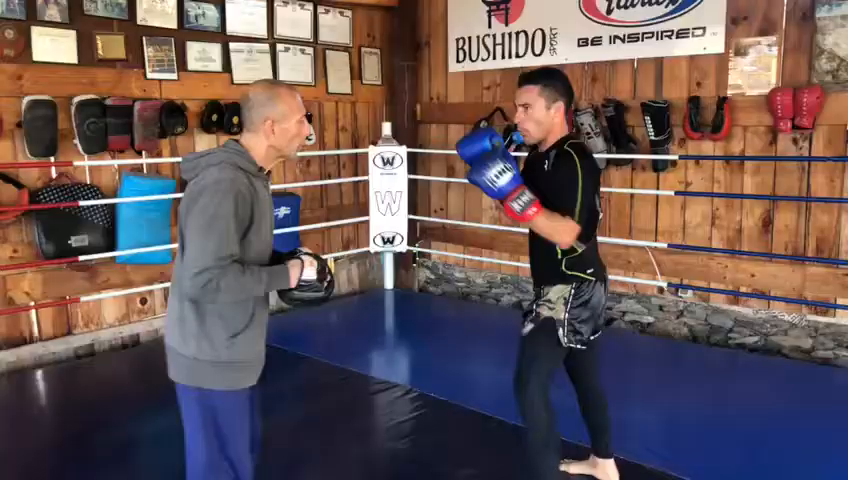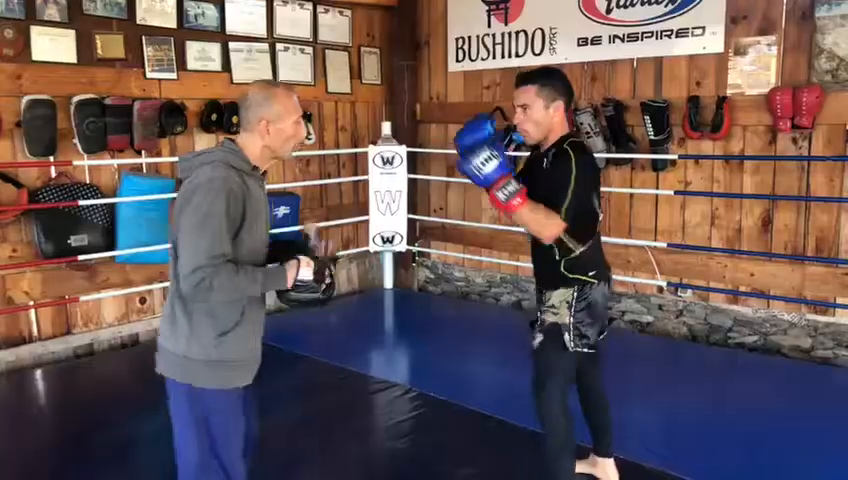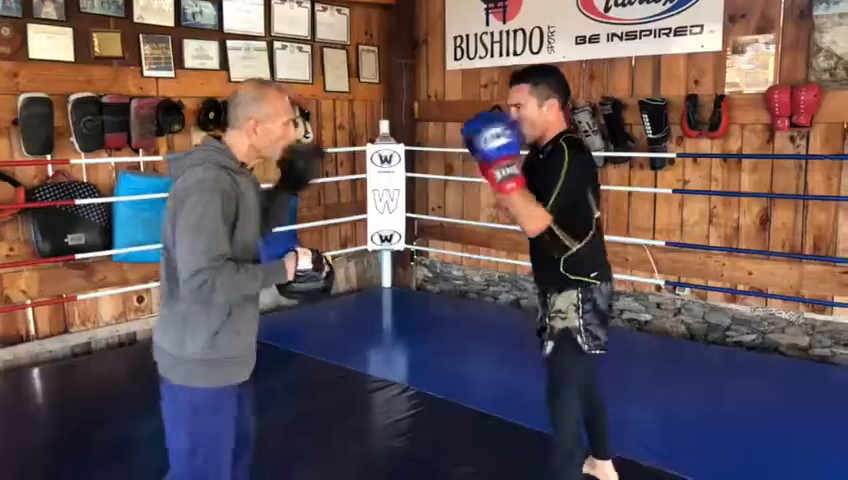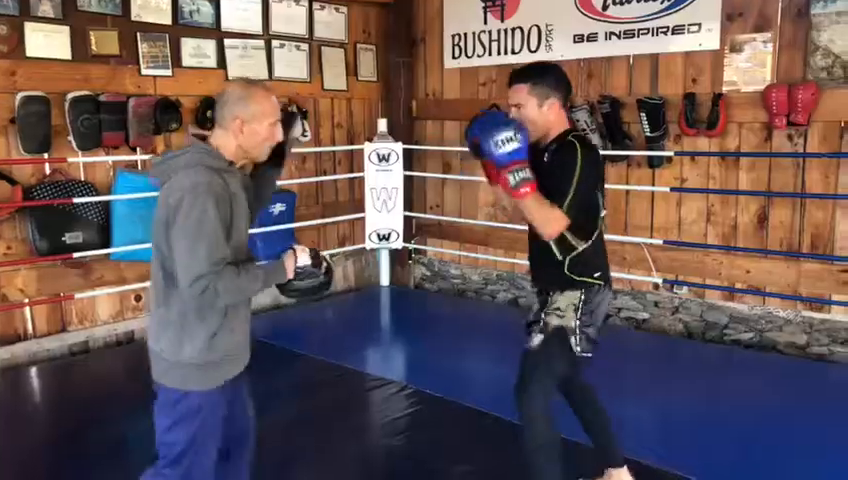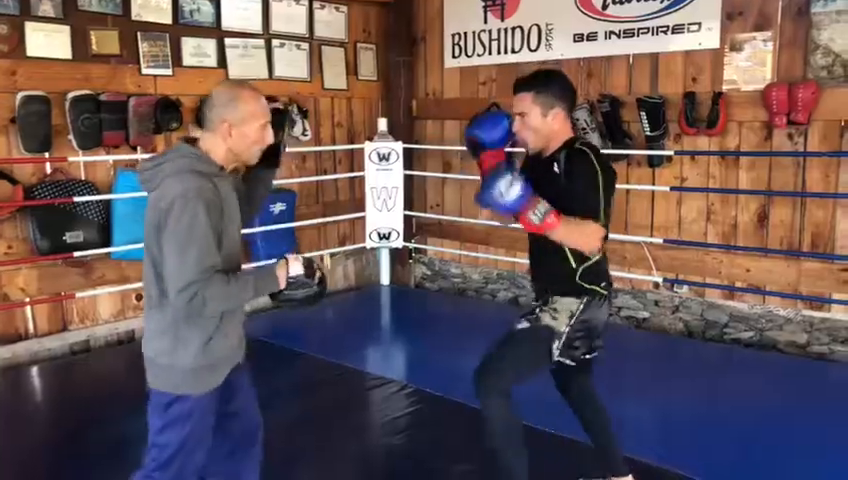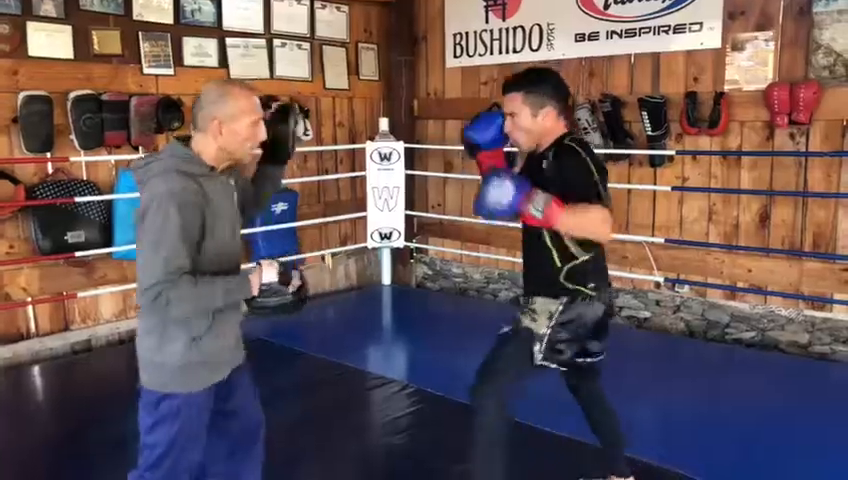
dt=0.1s
person 1, frame 1
left shoulder: (574, 160)
right shoulder: (541, 155)
left elbow: (565, 234)
right elbow: (527, 204)
left wrist: (514, 194)
right wrist: (487, 168)
left hip: (570, 288)
right hip: (578, 286)
left knee: (530, 382)
right knee: (582, 370)
person 1, frame 2
left shoulder: (573, 158)
right shoulder: (542, 155)
left elbow: (549, 230)
right elbow: (522, 201)
left wrist: (500, 181)
right wrist: (483, 162)
left hip: (573, 290)
right hip: (581, 287)
left knee: (549, 389)
right knee: (586, 372)
person 1, frame 3
left shoulder: (569, 155)
right shoulder: (544, 151)
left elbow: (533, 222)
right elbow: (514, 198)
left wrist: (504, 164)
right wrist: (487, 157)
left hip: (575, 291)
right hip: (568, 288)
left knee: (565, 392)
right knee: (578, 378)
person 1, frame 4
left shoulder: (577, 153)
right shoulder: (546, 150)
left elbow: (551, 225)
right elbow: (514, 201)
left wrist: (514, 168)
right wrist: (492, 159)
left hip: (575, 292)
right hip: (564, 289)
left knee: (532, 392)
right knee: (568, 381)
person 1, frame 5
left shoulder: (587, 163)
right shoulder: (541, 160)
left elbow: (589, 240)
right elbow: (506, 197)
left wrist: (533, 211)
right wrist: (490, 156)
left hip: (575, 301)
right hip: (579, 297)
left knee: (490, 383)
right knee: (575, 384)
person 1, frame 6
left shoulder: (575, 158)
right shoulder: (541, 157)
left elbow: (599, 225)
right elbow: (506, 194)
left wrist: (532, 204)
right wrist: (489, 158)
left hip: (562, 302)
right hip: (582, 298)
left knee: (488, 391)
right knee: (585, 384)
person 2, frame 1
left shoulder: (250, 176)
right shoulder: (223, 184)
right elbow: (207, 279)
left wrist: (291, 263)
right wrist: (285, 276)
left hip: (232, 350)
right hip: (211, 356)
person 2, frame 2
left shoulder: (246, 176)
right shoulder: (217, 184)
right elbow: (200, 278)
left wrist: (288, 256)
right wrist: (281, 276)
left hip: (227, 350)
right hip: (204, 356)
person 2, frame 3
left shoulder: (236, 174)
right shoulder: (207, 183)
right elbow: (203, 280)
right wrist: (282, 269)
left hip: (226, 348)
right hip: (200, 355)
left knee: (233, 447)
person 2, frame 4
left shoulder: (225, 172)
right shoulder: (198, 186)
right elbow: (203, 285)
left wrist: (270, 168)
right wrist: (280, 270)
left hip: (218, 347)
right hip: (193, 356)
left knee: (233, 438)
person 2, frame 5
left shoulder: (219, 172)
right shoulder: (187, 193)
left elbow: (238, 212)
right elbow: (193, 294)
left wrist: (264, 166)
right wrist: (273, 275)
left hip: (220, 350)
right hip: (187, 361)
left knee: (241, 434)
person 2, frame 6
left shoulder: (218, 172)
right shoulder: (173, 193)
left elbow: (247, 207)
right elbow: (162, 295)
left wrist: (272, 164)
right wrist: (248, 283)
left hip: (219, 349)
right hip: (179, 359)
left knee: (242, 434)
